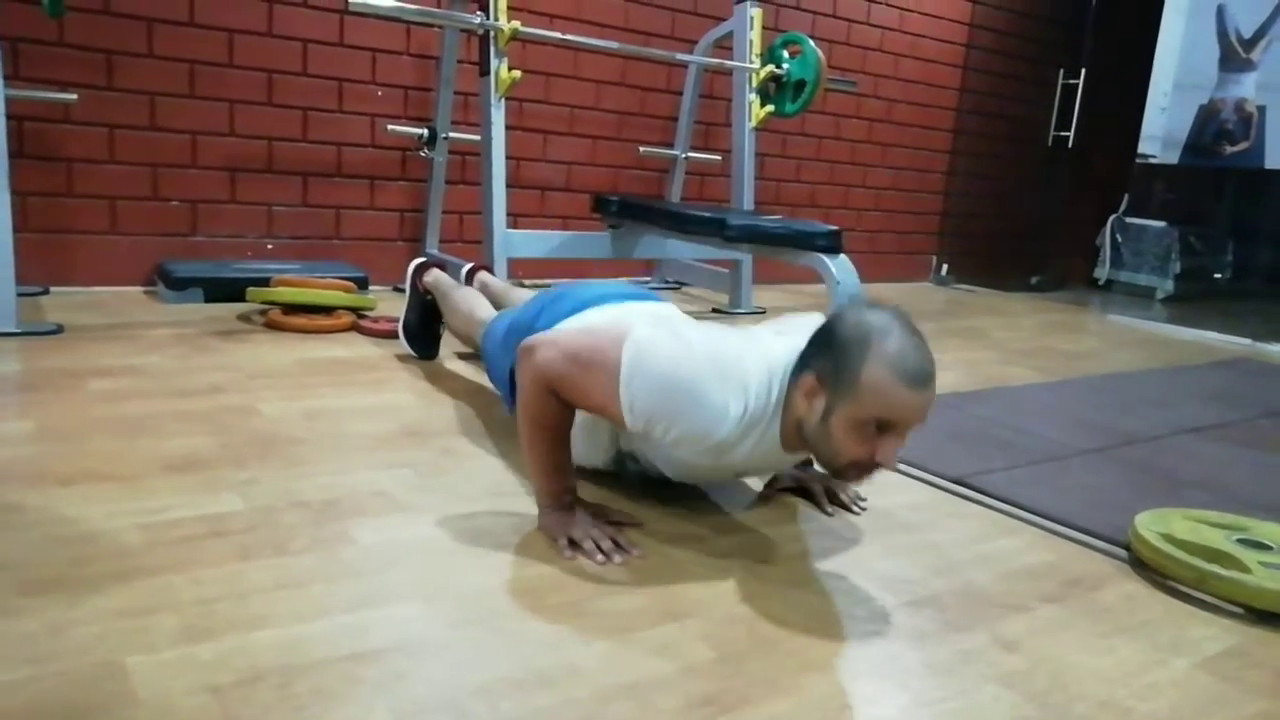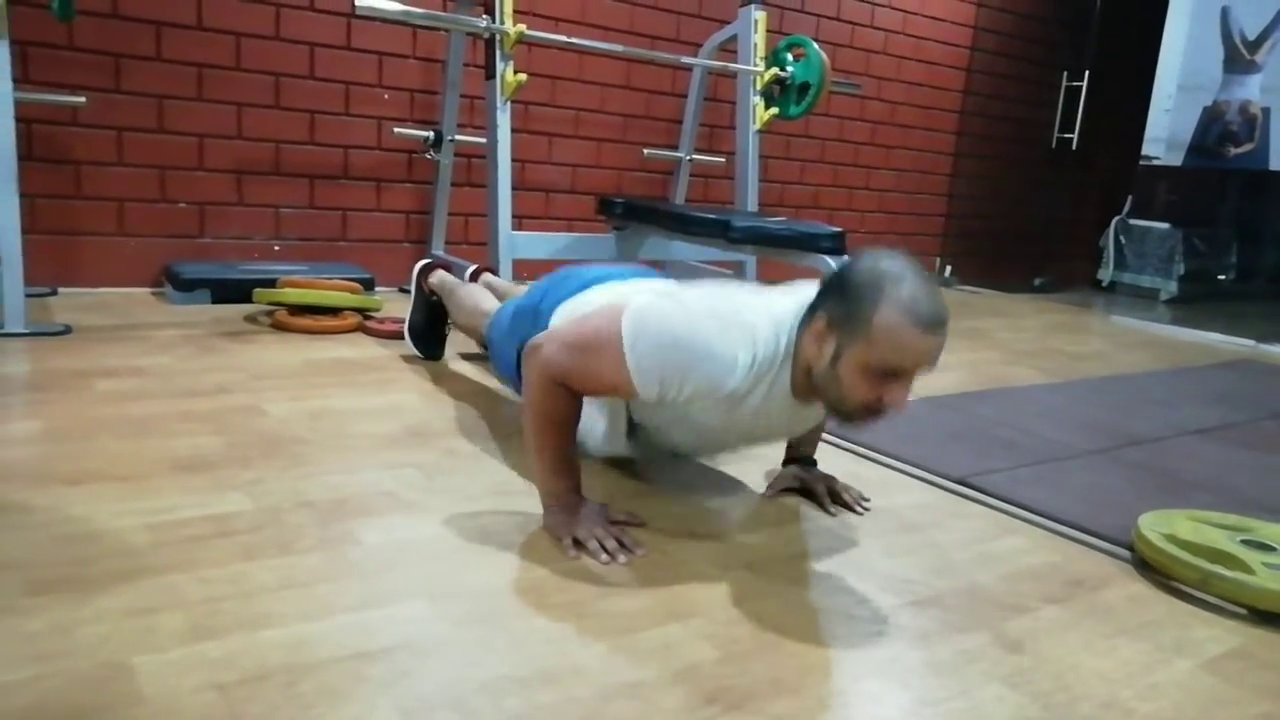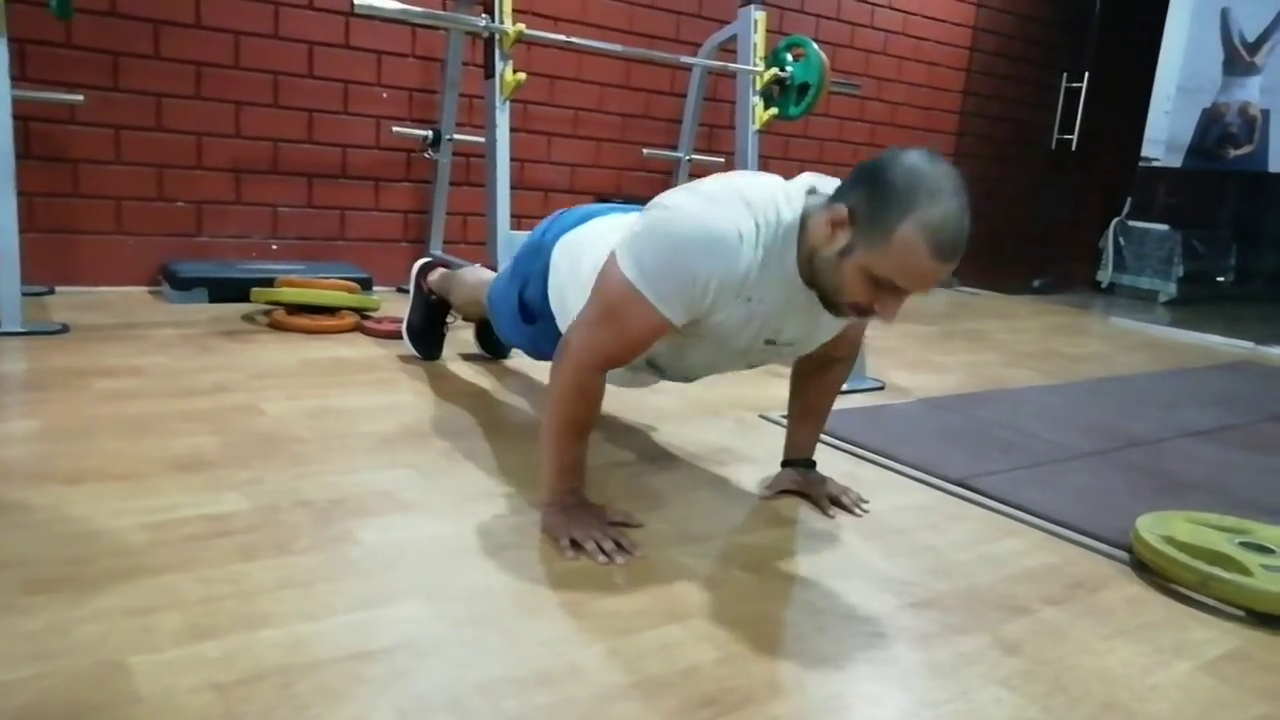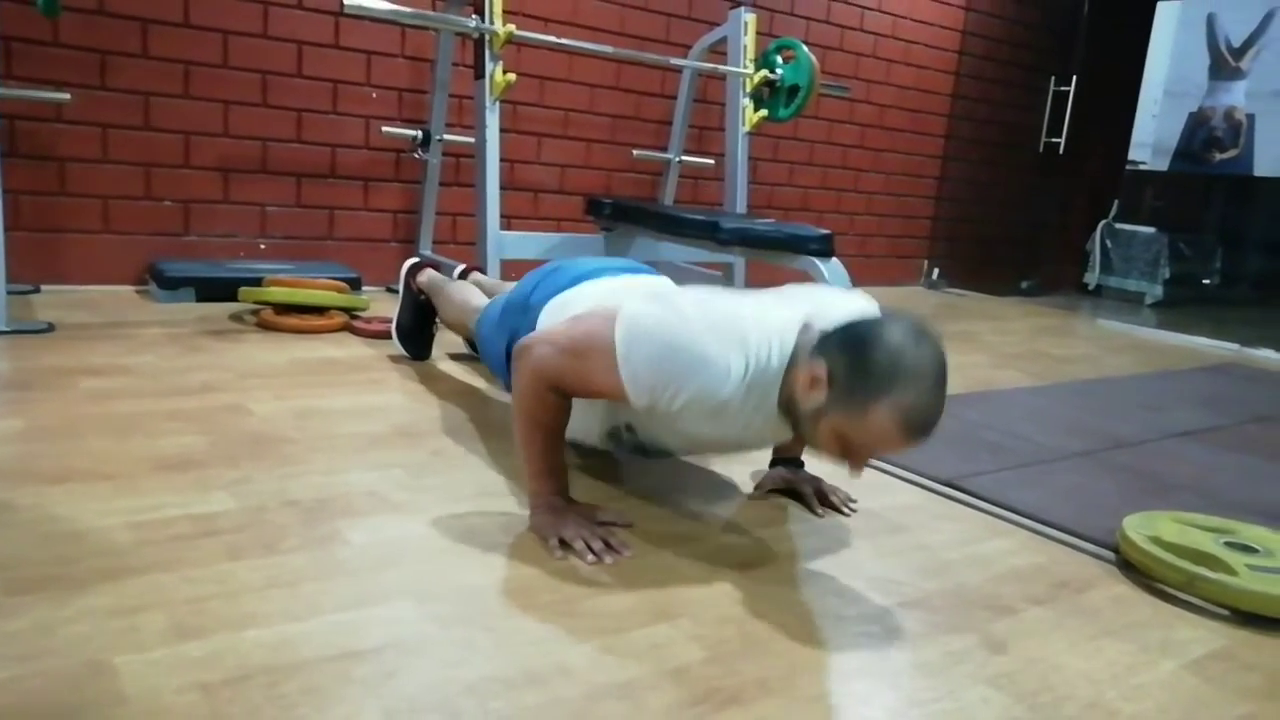
dt=0.4s
person 1, frame 1
left shoulder: (837, 363)
right shoulder: (713, 402)
right elbow: (540, 360)
left wrist: (798, 461)
right wrist: (556, 504)
left hip: (640, 315)
right hip: (562, 333)
right knee: (491, 330)
left ankle: (480, 277)
right ankle: (433, 281)
person 1, frame 2
left shoulder: (848, 338)
right shoulder: (716, 350)
right elbow: (545, 360)
left wrist: (800, 462)
right wrist: (564, 504)
left hip: (641, 301)
right hip: (571, 312)
right knee: (496, 330)
left ankle: (485, 280)
right ankle: (438, 284)
person 1, frame 3
left shoulder: (869, 256)
right shoulder: (713, 238)
left elbow: (831, 350)
right elbow: (582, 358)
left wrist: (799, 461)
right wrist: (563, 501)
left hip: (640, 255)
right hip: (569, 258)
right knee: (498, 304)
right ankle: (437, 282)
person 1, frame 4
left shoulder: (858, 325)
right shoulder: (709, 367)
right elbow: (536, 359)
left wrist: (787, 459)
right wrist: (548, 503)
left hip: (635, 292)
right hip: (558, 309)
right knee: (484, 322)
left ankle: (474, 277)
right ankle: (425, 280)
